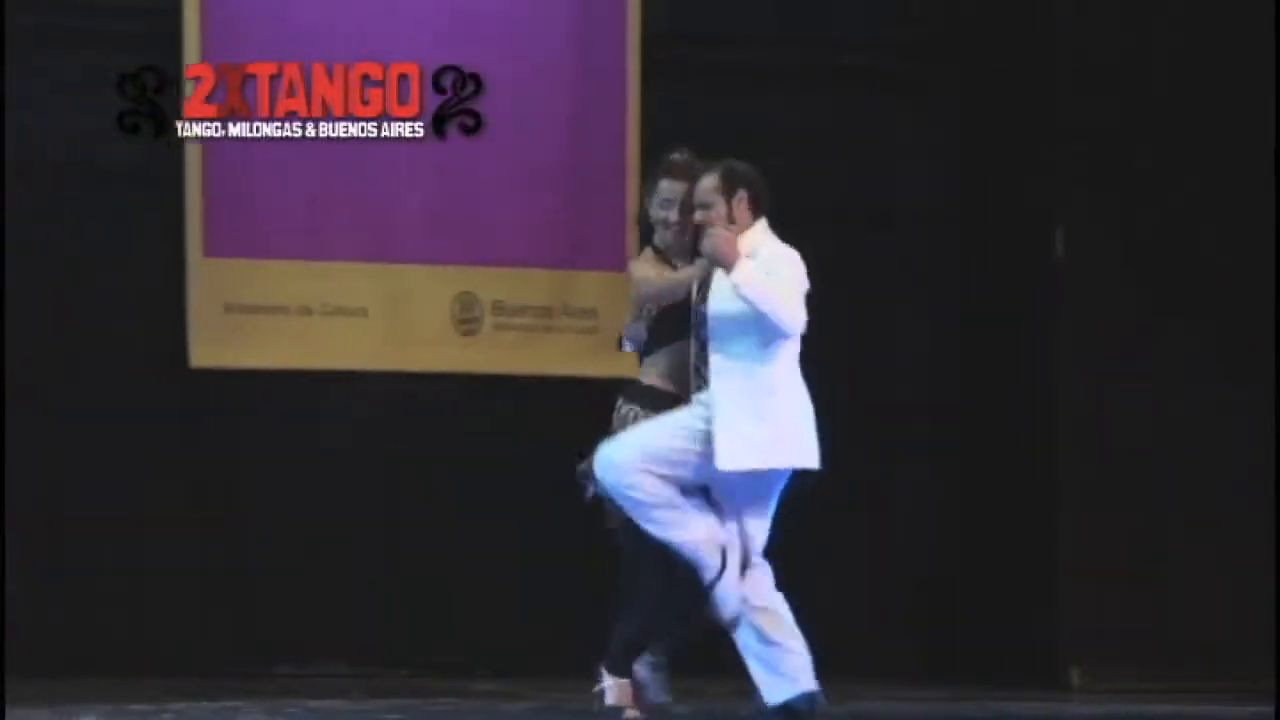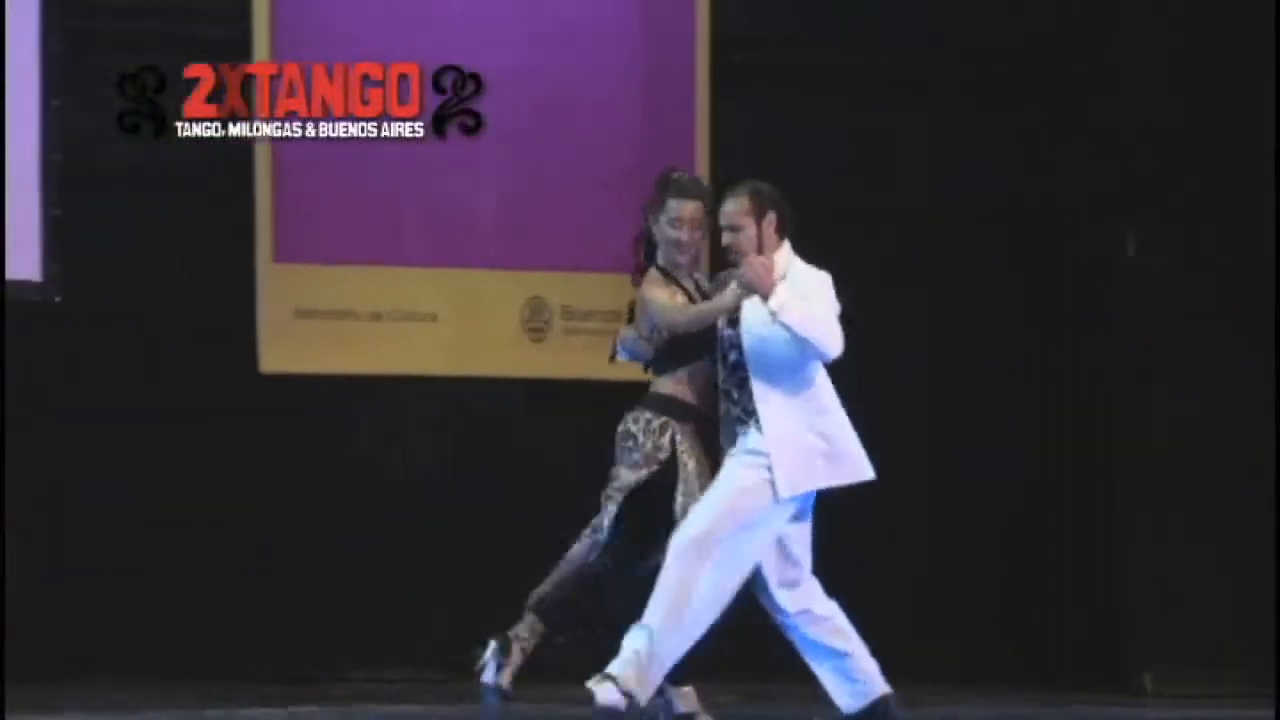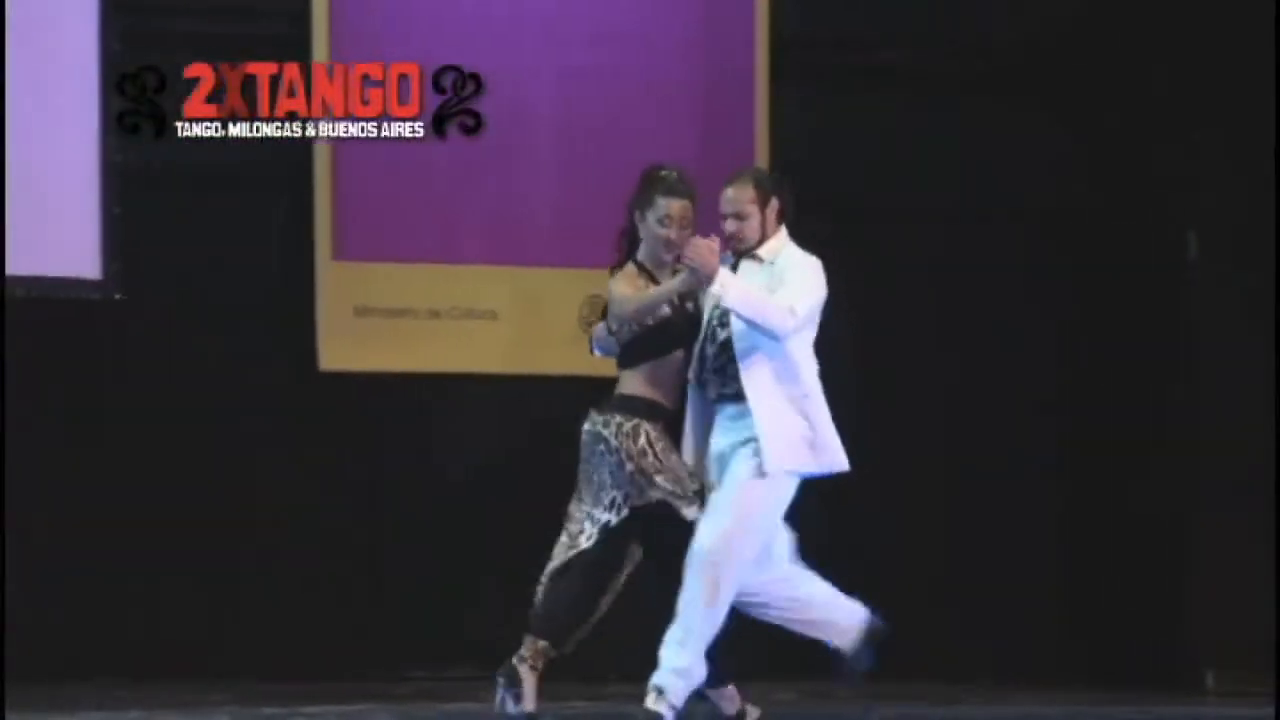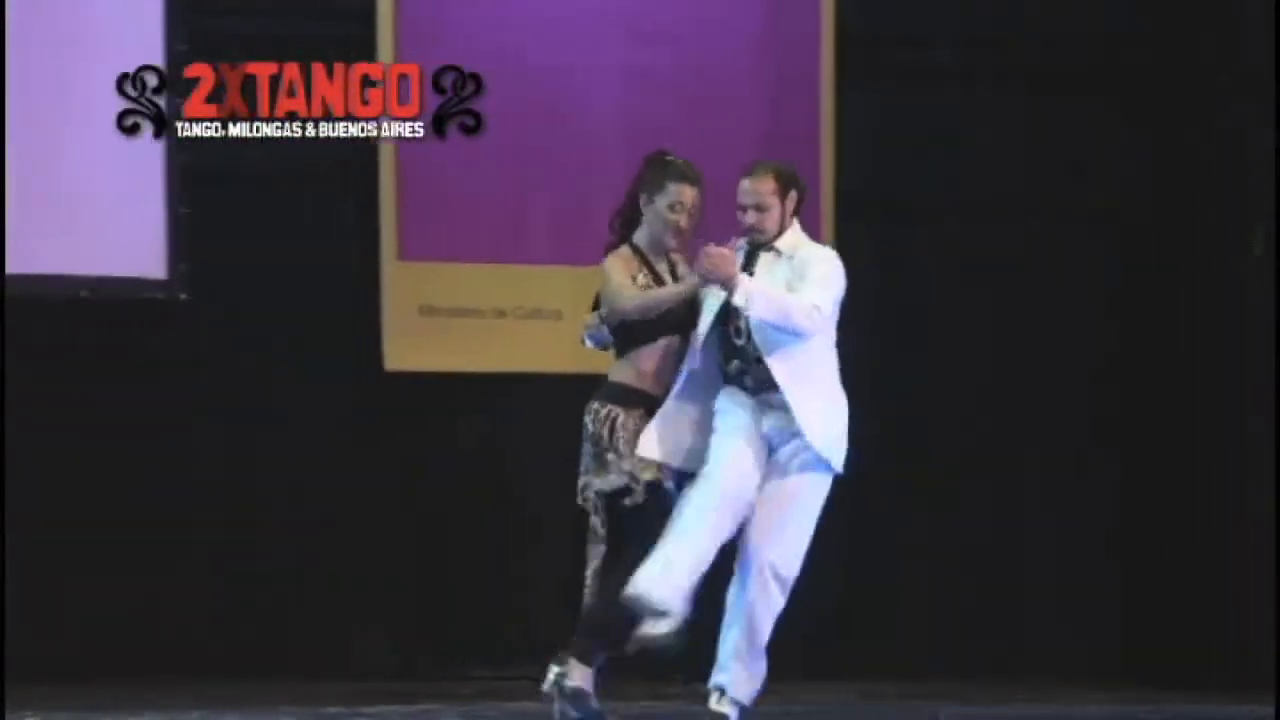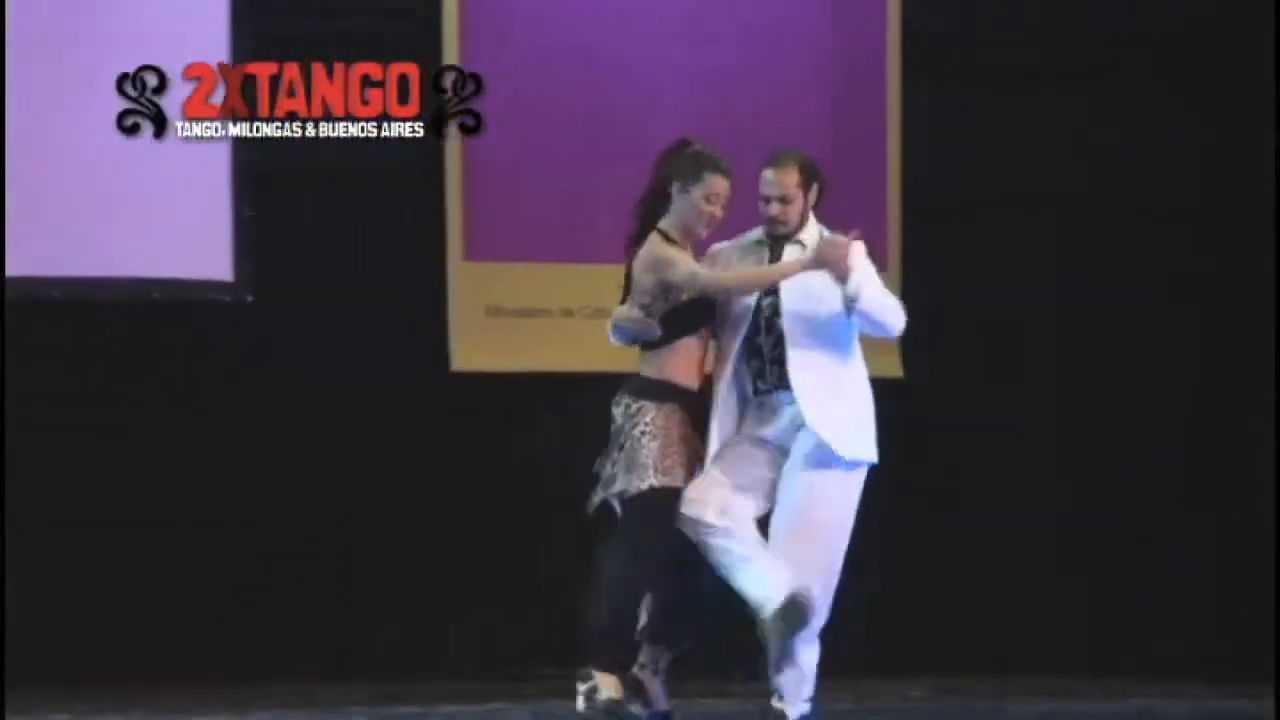
dt=0.2s
person 1, frame 1
left shoulder: (705, 265)
right shoulder: (646, 266)
right elbow: (662, 290)
right wrist: (708, 264)
right hip: (650, 415)
right knee: (658, 556)
left ankle: (650, 657)
person 1, frame 2
left shoulder: (697, 281)
right shoulder: (654, 289)
right elbow: (684, 321)
right wrist: (739, 294)
left hip: (683, 428)
right hip: (663, 429)
left knee: (611, 552)
left ankle: (518, 645)
person 1, frame 3
left shoulder: (680, 277)
right shoulder: (625, 281)
right elbow: (630, 313)
right wrist: (684, 282)
left hip: (643, 428)
right hip: (630, 427)
left knee: (593, 558)
left ankle: (528, 666)
person 1, frame 4
left shoulder: (680, 265)
right shoulder: (618, 265)
right elbow: (634, 306)
right wrist: (696, 283)
left hip: (661, 418)
right hip: (624, 415)
left knee: (633, 549)
right knee: (644, 543)
left ankle: (578, 669)
right ankle: (579, 666)
person 1, frame 5
left shoulder: (677, 255)
right shoulder: (658, 254)
right elbow: (722, 285)
right wrist: (809, 261)
left hip: (671, 410)
right hip: (652, 410)
left knee: (647, 544)
right knee: (642, 544)
left ankle: (621, 666)
person 2, frame 1
left shoulder: (775, 257)
right shoulder: (743, 259)
left elbow: (791, 320)
left wrist: (736, 268)
left hip: (750, 424)
right hip: (736, 421)
left knee: (616, 464)
right knee: (742, 569)
left ankle: (713, 554)
person 2, frame 2
left shoulder: (806, 280)
right shoulder: (739, 287)
left elbow: (828, 343)
left wrist: (773, 295)
left hip: (782, 446)
right hip: (761, 446)
left knee: (695, 551)
right knee: (790, 591)
person 2, frame 3
left shoulder: (800, 268)
right shoulder: (732, 272)
left elbow: (782, 321)
left wrist: (718, 276)
left hip: (769, 434)
right hip: (726, 431)
left knee: (715, 553)
right knee: (753, 577)
right ankle: (851, 625)
person 2, frame 4
left shoulder: (820, 264)
right shoulder: (728, 259)
left elbow: (802, 318)
left wrist: (736, 284)
left hip: (801, 426)
right hip: (736, 411)
left knee: (766, 562)
right knee: (724, 489)
person 2, frame 5
left shoulder: (844, 255)
right shoulder: (730, 256)
left elbow: (891, 323)
left wrist: (847, 279)
right wrist: (629, 320)
left hip: (826, 424)
right hip: (759, 421)
left knee: (799, 552)
right knee: (703, 508)
right ankle: (785, 601)
